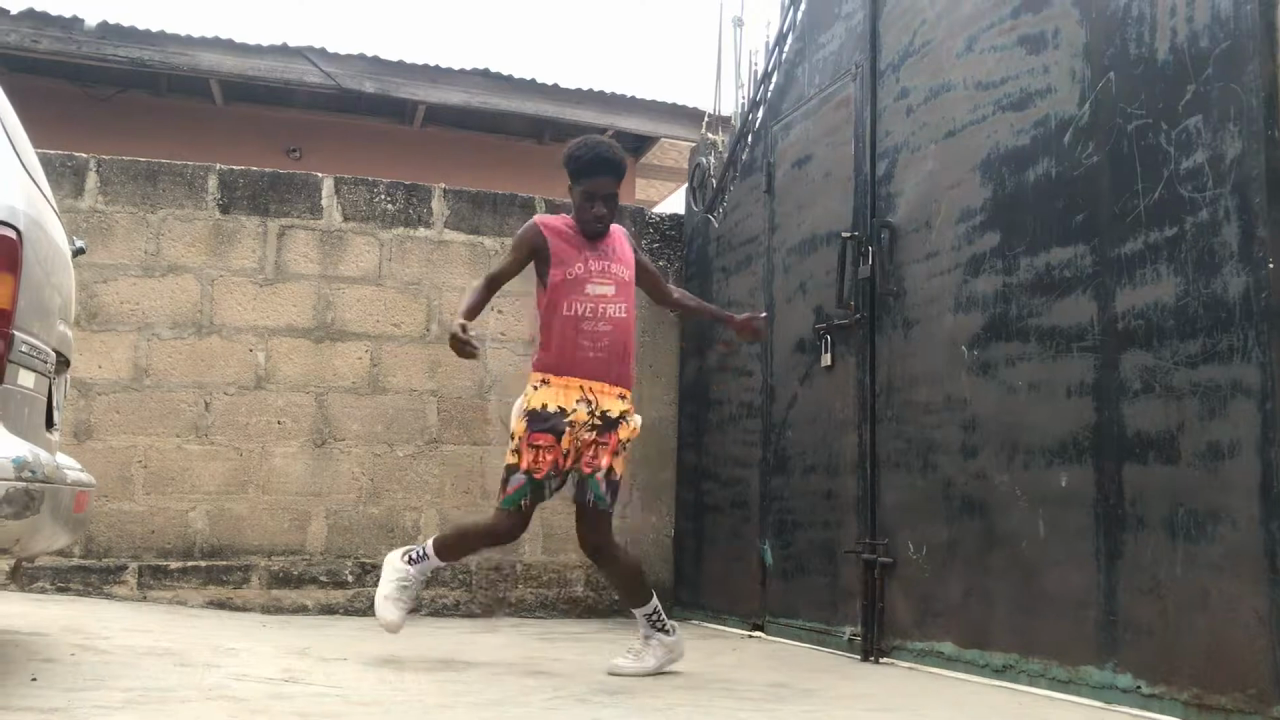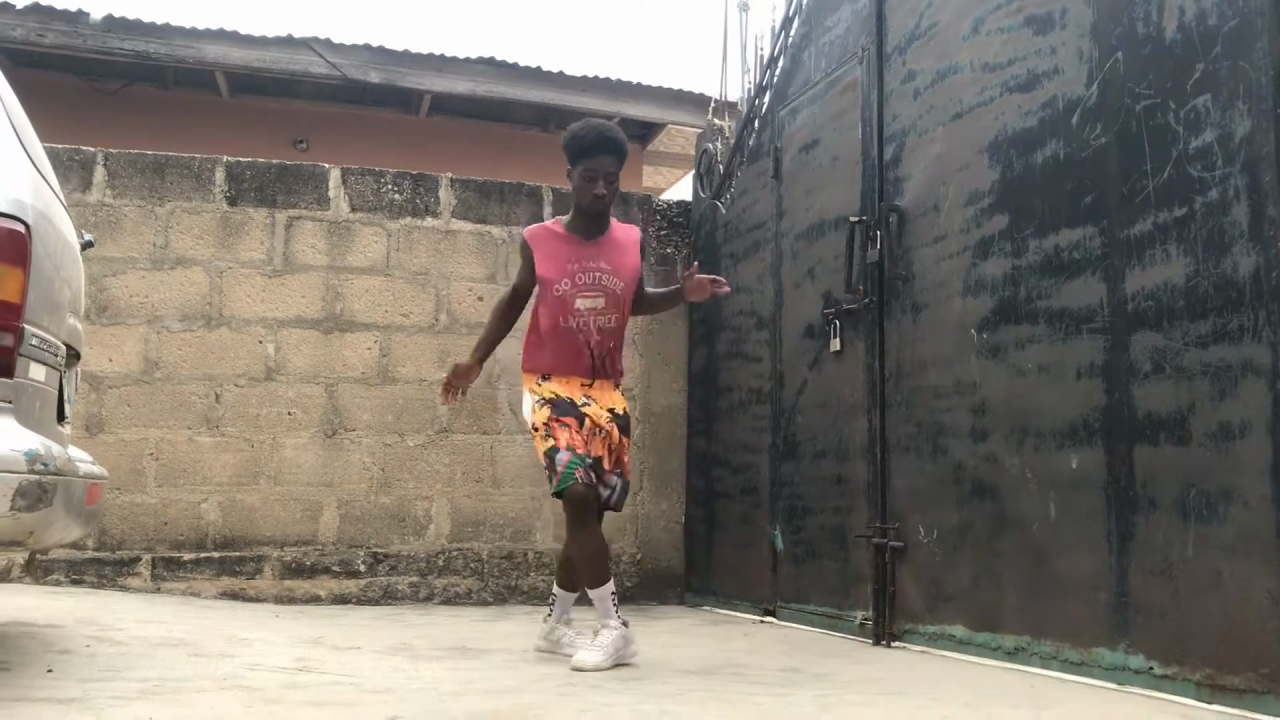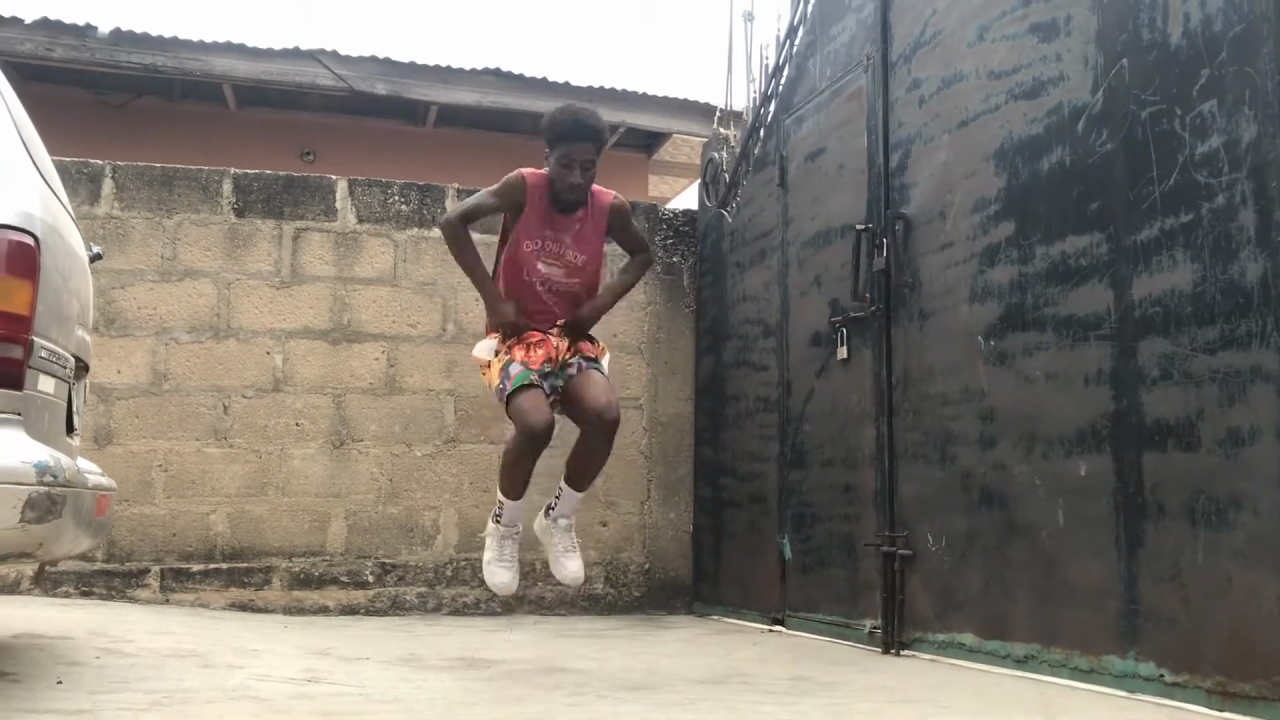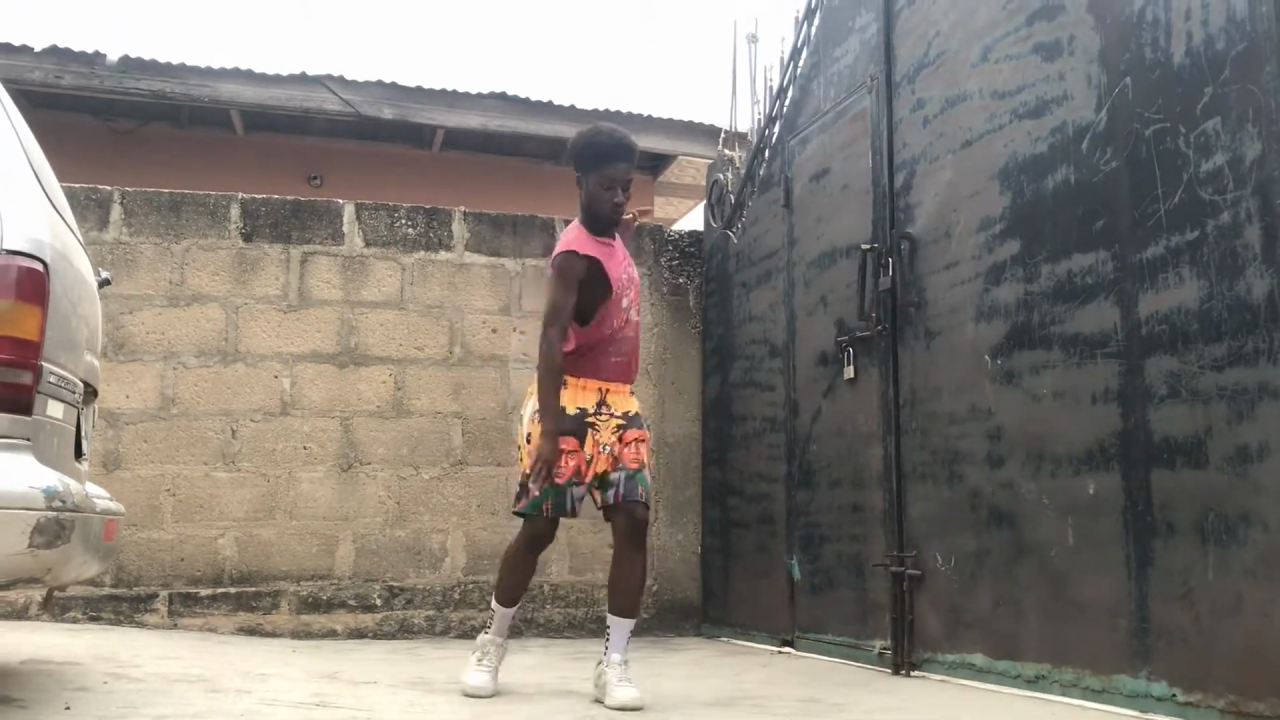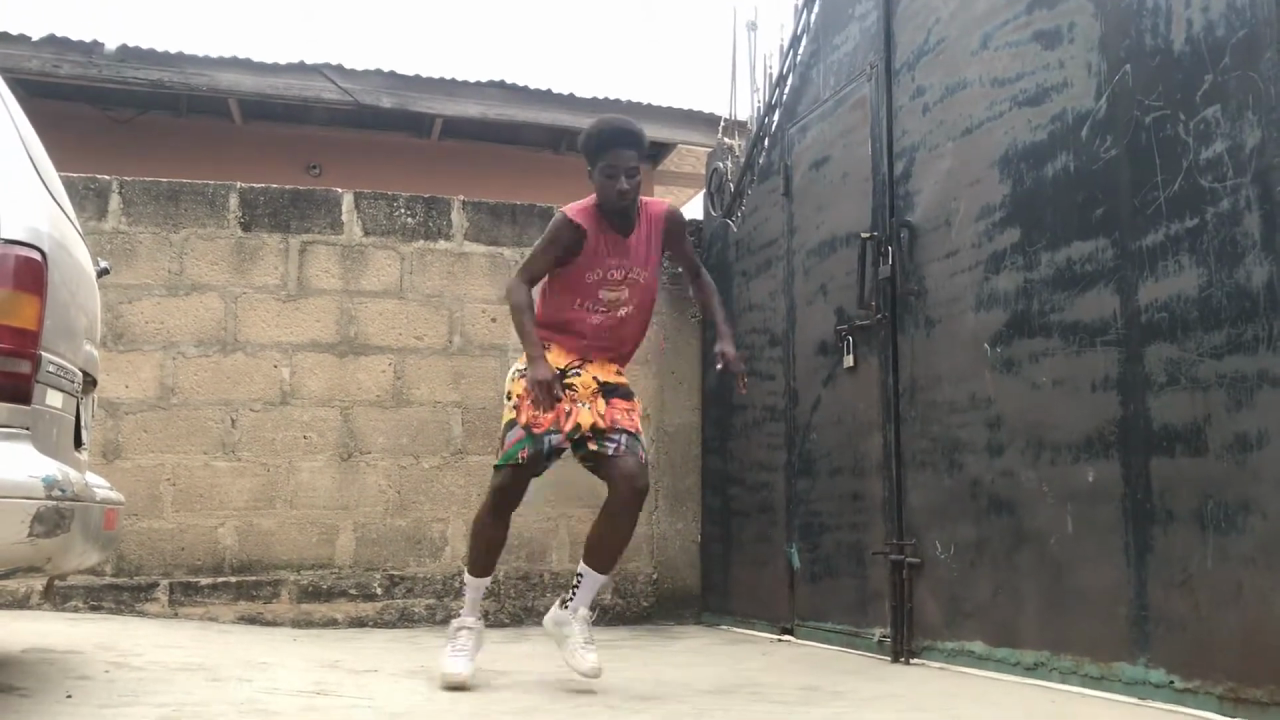
dt=1s
person 1, frame 1
left shoulder: (623, 239)
right shoulder: (542, 233)
left elbow: (665, 292)
right elbow: (490, 283)
left wrist: (730, 321)
right wrist: (461, 322)
left hip: (610, 405)
right hip: (552, 396)
left knee: (597, 540)
right knee: (508, 525)
left ankle: (658, 633)
right ankle: (412, 565)
person 1, frame 2
left shoulder: (632, 239)
right shoulder: (537, 240)
right elbow: (513, 301)
left wrist: (683, 292)
right wrist: (474, 361)
left hip: (607, 393)
right hip: (554, 388)
left knee: (592, 513)
right knee: (579, 495)
left ankle: (556, 623)
right ankle: (611, 624)
person 1, frame 3
left shoulder: (611, 207)
right shoulder: (522, 185)
left elbow: (642, 254)
right elbow: (453, 222)
left wrist: (606, 301)
right wrist: (489, 294)
left hip: (573, 339)
right hip: (517, 338)
left knee: (606, 413)
right knee: (536, 424)
left ankle: (560, 514)
right ankle: (504, 522)
person 1, frame 4
left shoulder: (611, 237)
right shoulder: (577, 251)
right elbow: (554, 335)
left wrist: (625, 238)
right wrist: (556, 426)
left hip: (620, 402)
right hip: (570, 402)
left knee: (634, 522)
right knee: (539, 528)
left ankle: (614, 662)
right ankle: (494, 641)
person 1, frame 5
left shoulder: (664, 217)
right shoulder: (575, 222)
left elbow: (696, 273)
right elbow: (519, 286)
left wrist: (724, 336)
right wrist: (536, 357)
left hip: (608, 377)
right hip: (552, 367)
left knee: (632, 479)
right knee: (505, 487)
left ankle: (573, 612)
right ankle: (468, 624)
